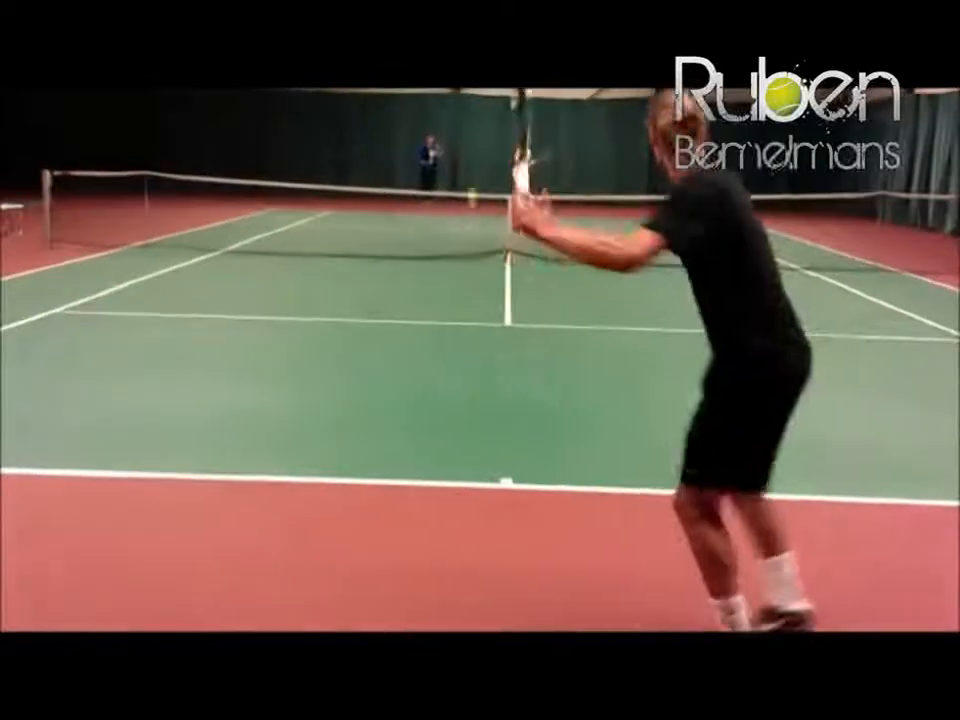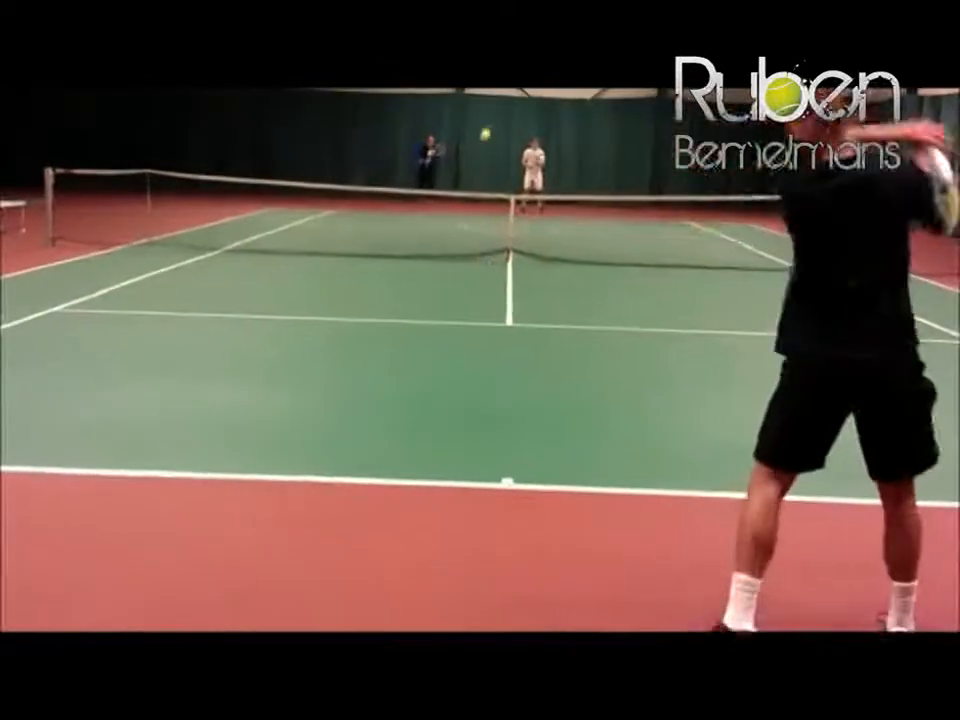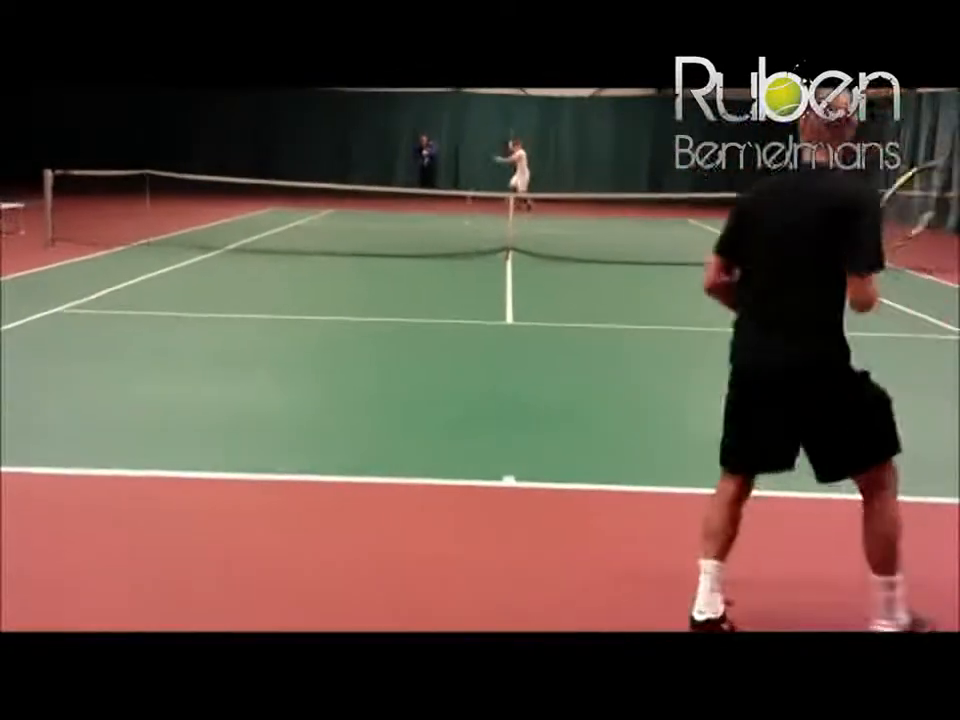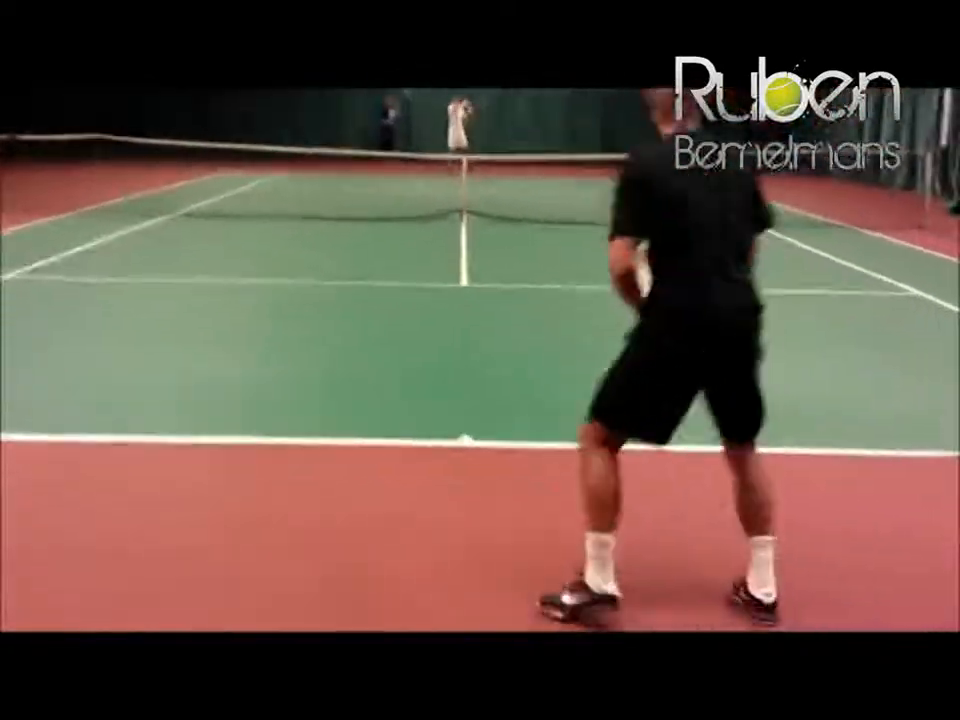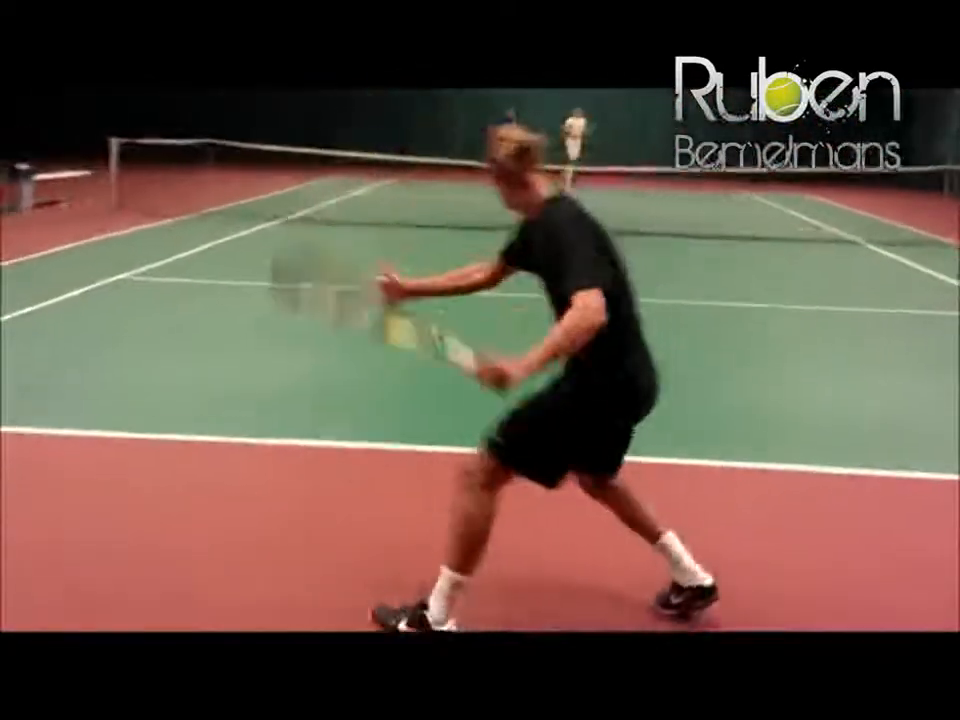
dt=0.7s
person 1, frame 1
left shoulder: (697, 193)
right shoulder: (712, 187)
left elbow: (629, 255)
right elbow: (643, 241)
left wrist: (542, 229)
right wrist: (558, 227)
left hip: (753, 364)
right hip: (778, 356)
left knee: (695, 502)
right knee: (739, 486)
left ankle: (737, 626)
right ankle: (787, 605)
person 1, frame 2
left shoulder: (798, 186)
right shoulder: (900, 180)
left elbow: (833, 158)
left wrist: (900, 133)
right wrist: (919, 145)
left hip: (814, 360)
right hip: (890, 360)
left knee: (767, 483)
right knee: (899, 493)
left ankle: (738, 621)
right ankle: (901, 622)
person 1, frame 3
left shoulder: (758, 193)
right shoulder: (856, 196)
left elbow: (715, 281)
right elbow: (859, 296)
right wrist: (871, 296)
left hip: (752, 361)
right hip: (819, 364)
left knee: (734, 483)
right knee: (879, 484)
left ankle: (707, 607)
right ankle: (892, 620)
person 1, frame 4
left shoulder: (643, 167)
right shoulder: (738, 165)
left elbow: (622, 267)
left wrist: (642, 302)
left hip: (676, 325)
right hip: (736, 325)
left knee: (597, 441)
right knee: (742, 453)
left ankle: (597, 584)
right ankle: (762, 588)
person 1, frame 5
left shoulder: (560, 228)
right shoulder: (540, 224)
left elbow: (590, 314)
right elbow: (487, 274)
left wrist: (524, 364)
right wrist: (413, 288)
left hip: (603, 380)
right hip: (625, 377)
left knee: (478, 477)
right knee: (597, 479)
left ankle: (436, 615)
right ankle: (692, 579)
